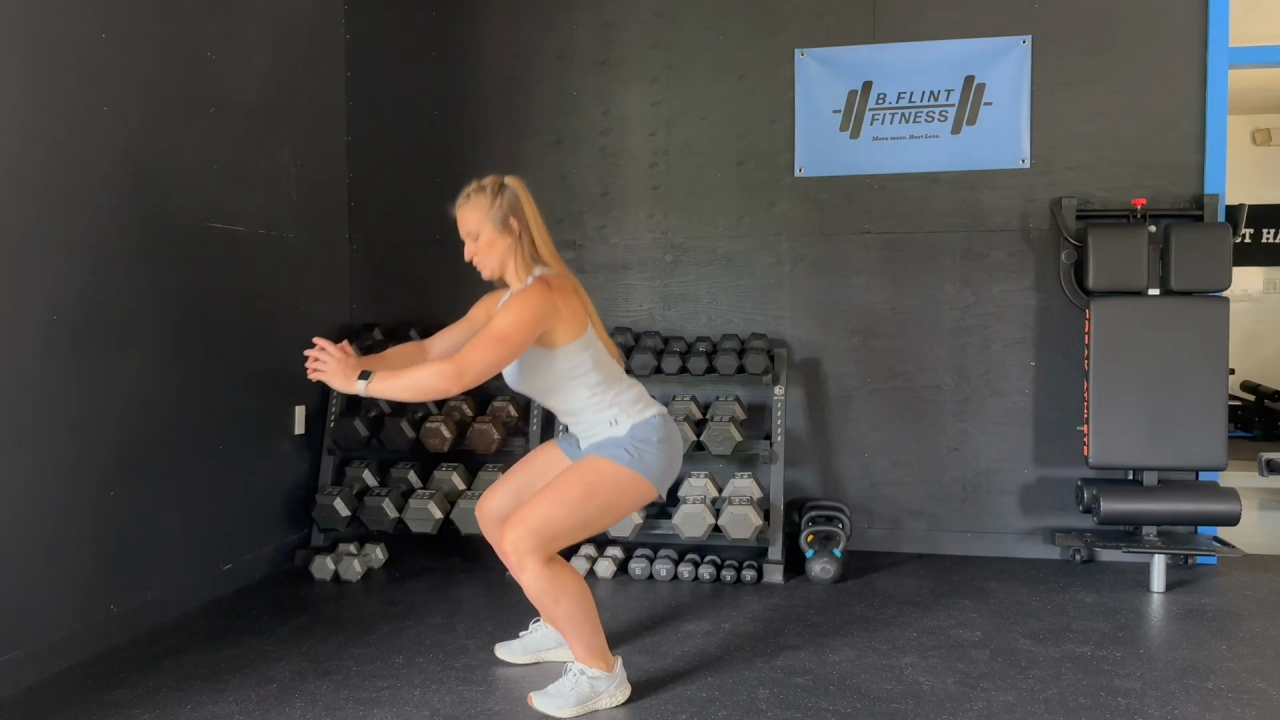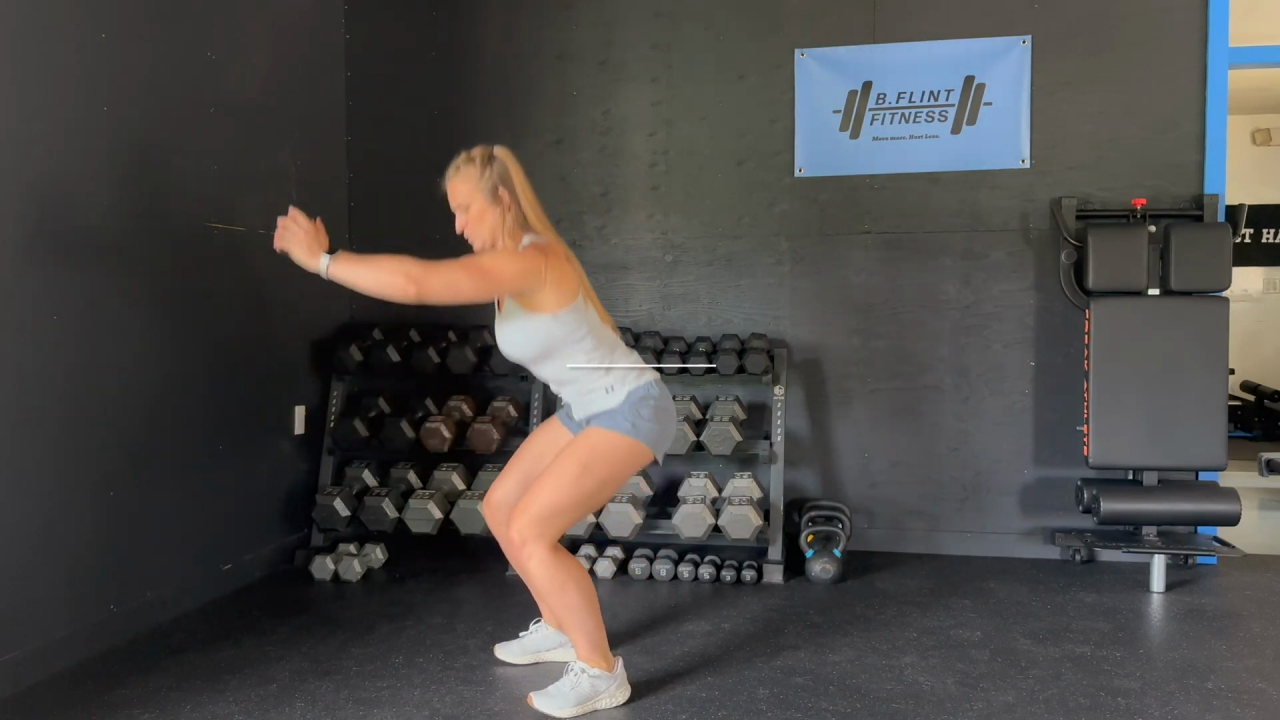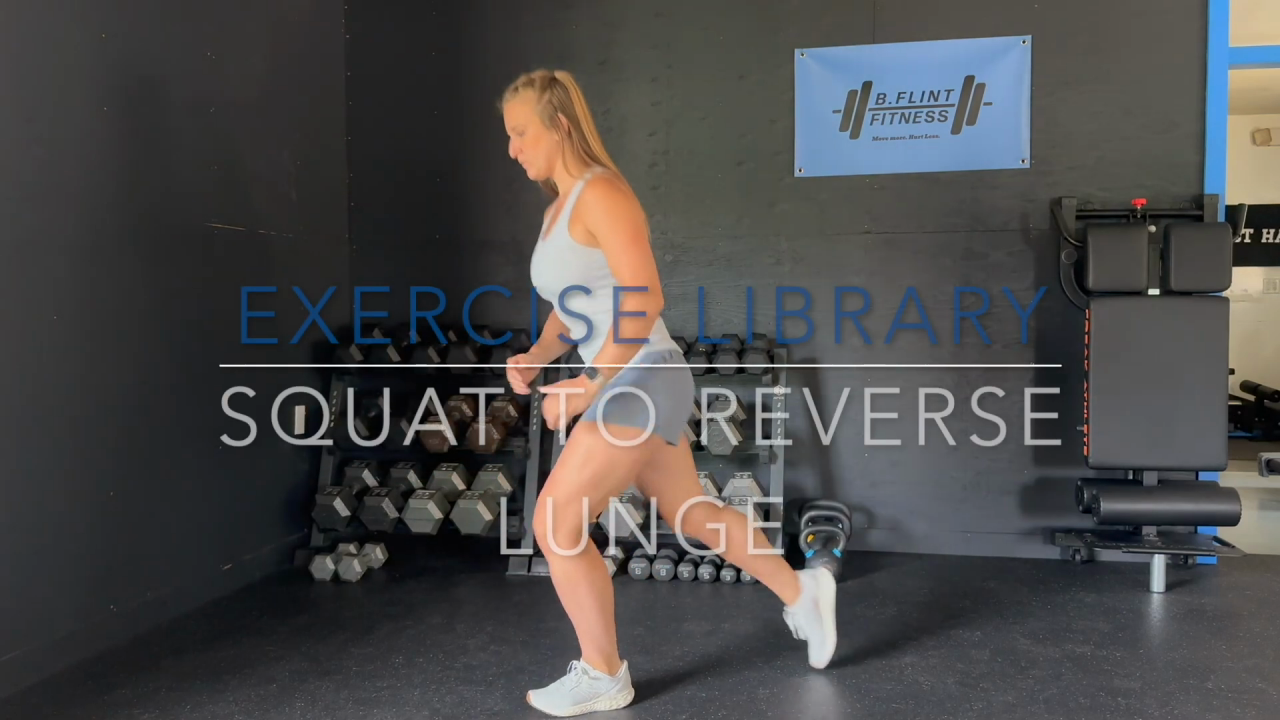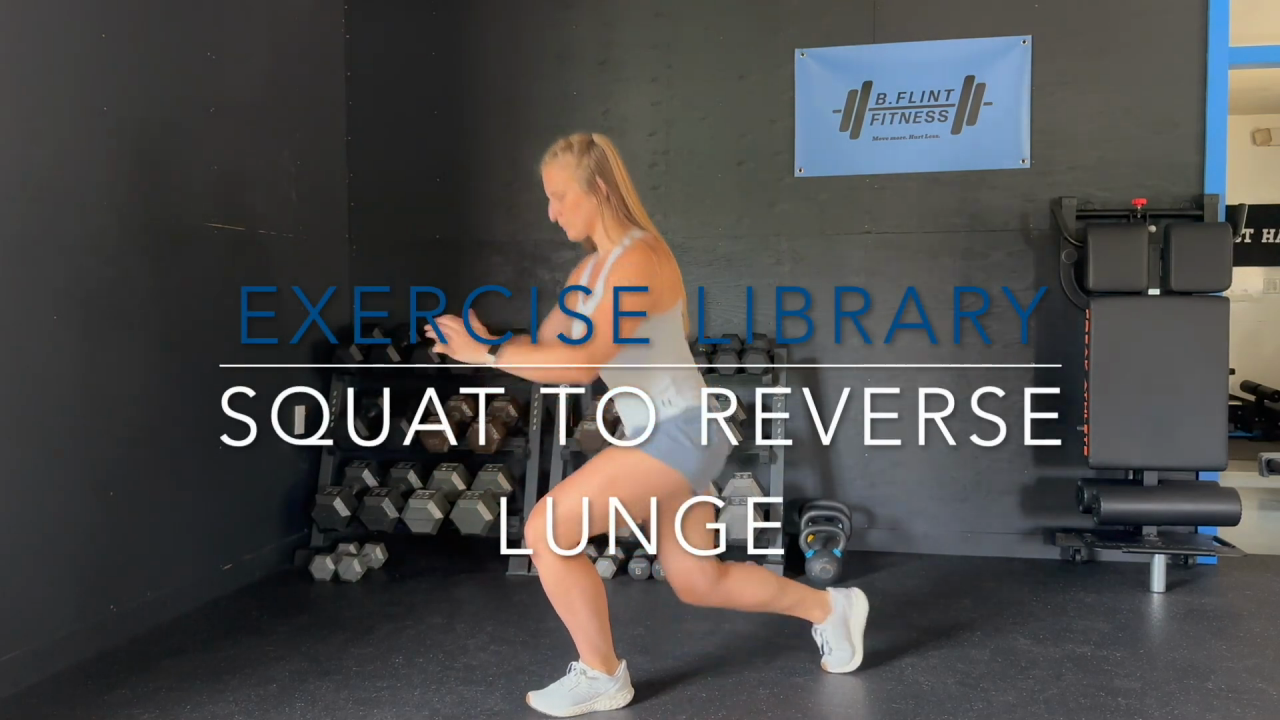
dt=1s
person 1, frame 1
left shoulder: (540, 298)
right shoulder: (504, 300)
left elbow: (457, 375)
right elbow: (431, 349)
left wrist: (360, 383)
right wrist: (359, 363)
left hip: (640, 446)
right hip: (600, 438)
left knee: (524, 541)
right knee: (494, 514)
left ankle: (601, 673)
right ankle: (561, 629)
person 1, frame 2
left shoulder: (530, 261)
right shoulder: (507, 258)
left elbow: (416, 285)
right elbow: (419, 278)
left wrist: (323, 261)
right wrist: (328, 255)
left hip: (628, 409)
right hip: (590, 407)
left knee: (530, 533)
right knee: (500, 510)
left ankle: (601, 674)
right ankle: (561, 627)
person 1, frame 3
left shoulder: (600, 195)
right shoulder: (560, 209)
left elbow: (645, 303)
right elbow: (569, 309)
left wrist: (587, 384)
right wrist: (535, 355)
left hip: (643, 385)
right hip: (633, 388)
left knee: (556, 526)
right knee: (694, 518)
right ankle: (804, 589)
person 1, frame 4
left shoulder: (639, 261)
right shoulder: (594, 267)
left elbow: (581, 365)
right elbow: (549, 344)
left wrist: (485, 354)
right wrist: (485, 344)
left hip: (675, 436)
right hip: (662, 433)
left knee: (548, 528)
right knee: (695, 584)
right ankle: (829, 608)
